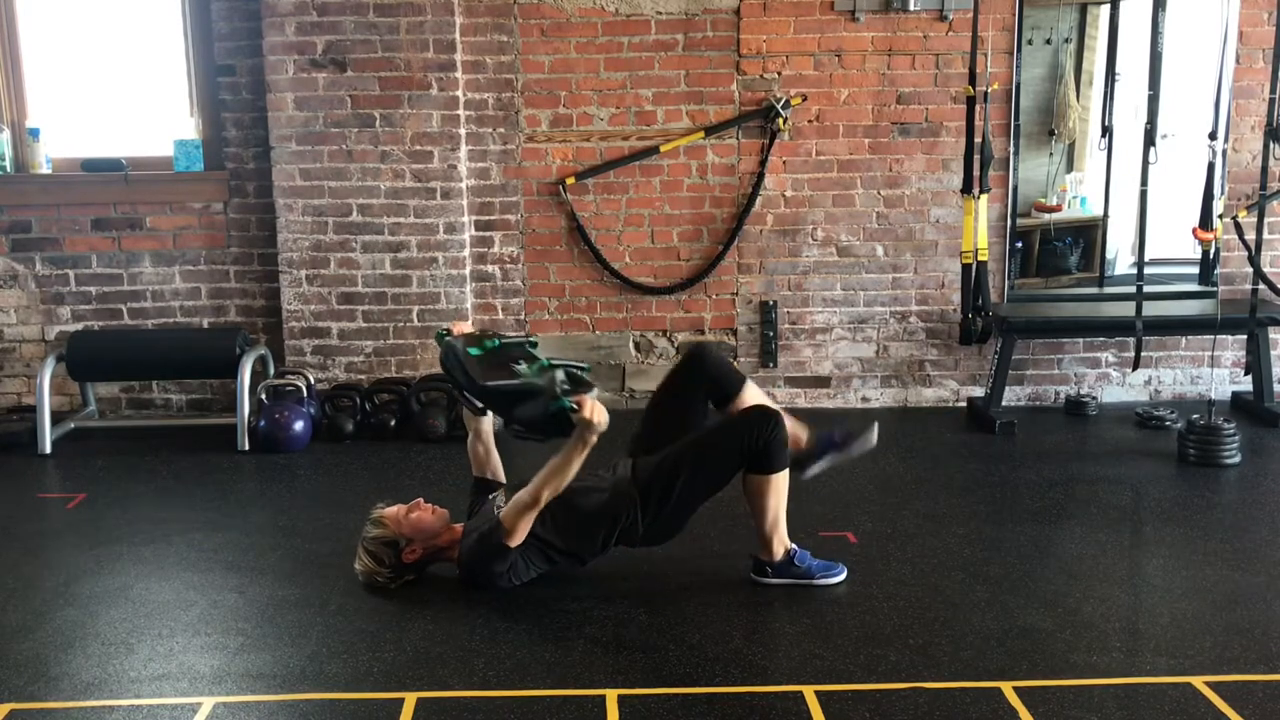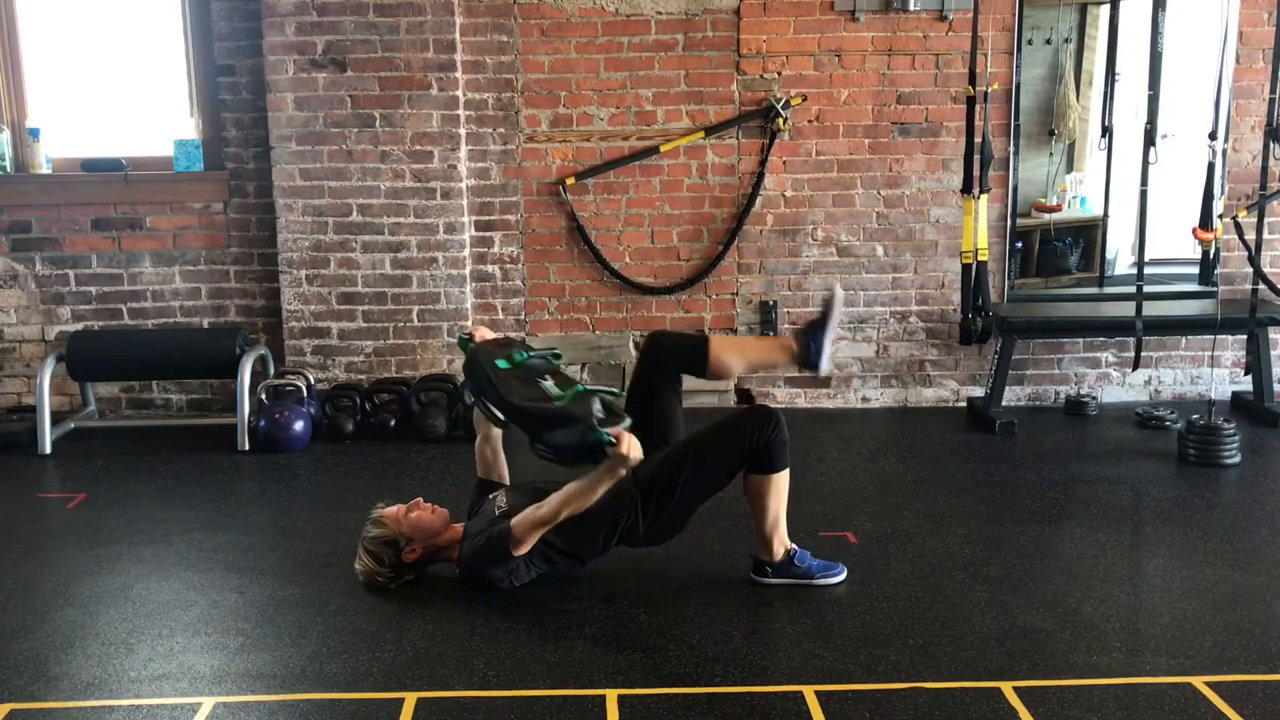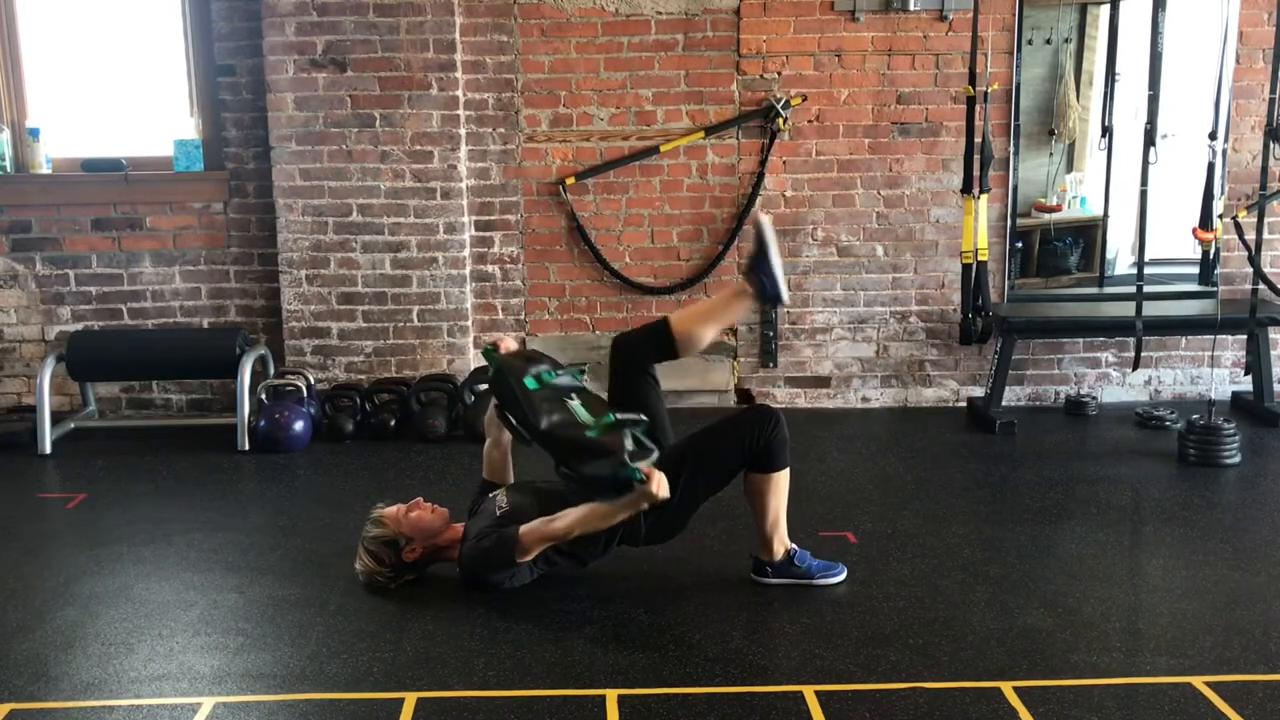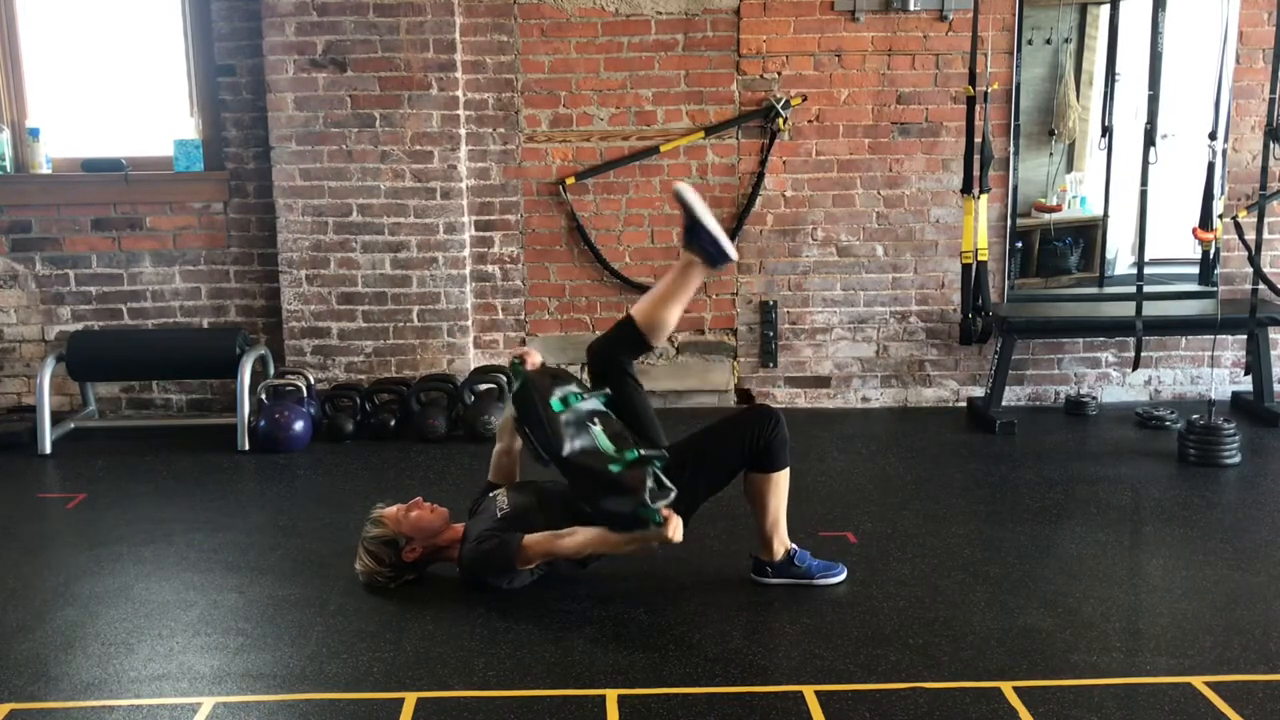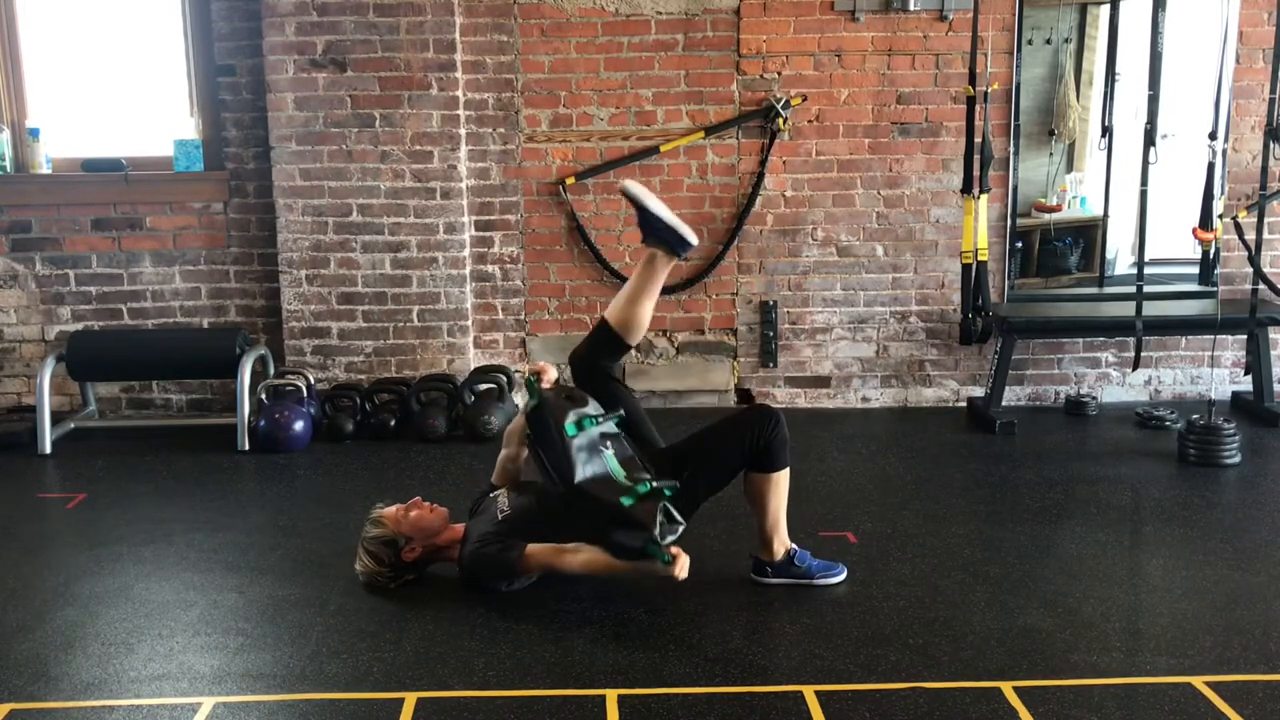
dt=0.2s
person 1, frame 1
left shoulder: (482, 516)
right shoulder: (482, 560)
left elbow: (480, 441)
right elbow: (536, 498)
right wrist: (583, 438)
left hip: (634, 472)
right hip: (648, 504)
left knee: (700, 362)
right knee: (762, 426)
left ankle: (806, 448)
right ankle: (777, 557)
person 1, frame 2
left shoulder: (481, 514)
right shoulder: (482, 558)
left elbow: (489, 442)
right elbow: (546, 516)
right wrist: (615, 468)
left hip: (631, 479)
right hip: (648, 505)
left knee: (662, 349)
right knee: (761, 424)
left ankle: (799, 348)
right ankle: (776, 558)
person 1, frame 3
left shoulder: (482, 513)
right shoulder: (483, 557)
left elbow: (497, 442)
right elbow: (557, 529)
right wrist: (638, 499)
left hip: (635, 469)
right hip: (649, 505)
left knee: (632, 349)
right knee: (762, 424)
left ankle: (754, 288)
right ankle: (776, 559)
person 1, frame 4
left shoulder: (483, 513)
right shoulder: (483, 556)
left elbow: (506, 445)
right elbow: (561, 544)
right wrist: (653, 534)
left knee: (608, 355)
right knee: (762, 423)
left ankle: (699, 258)
right ankle: (776, 558)
person 1, frame 5
left shoulder: (484, 513)
right shoulder: (482, 557)
left elbow: (511, 450)
right elbow: (564, 558)
right wrist: (655, 565)
left knee: (590, 362)
right knee: (762, 423)
left ankle: (663, 253)
right ankle: (776, 558)
